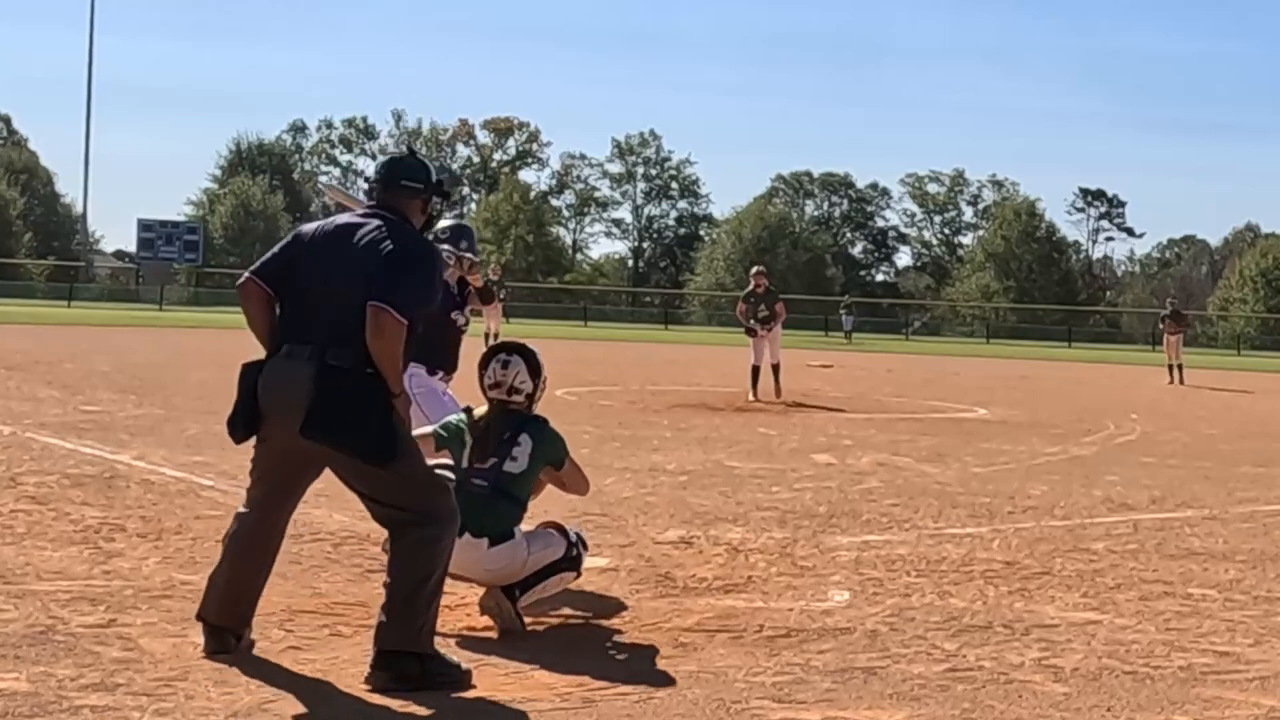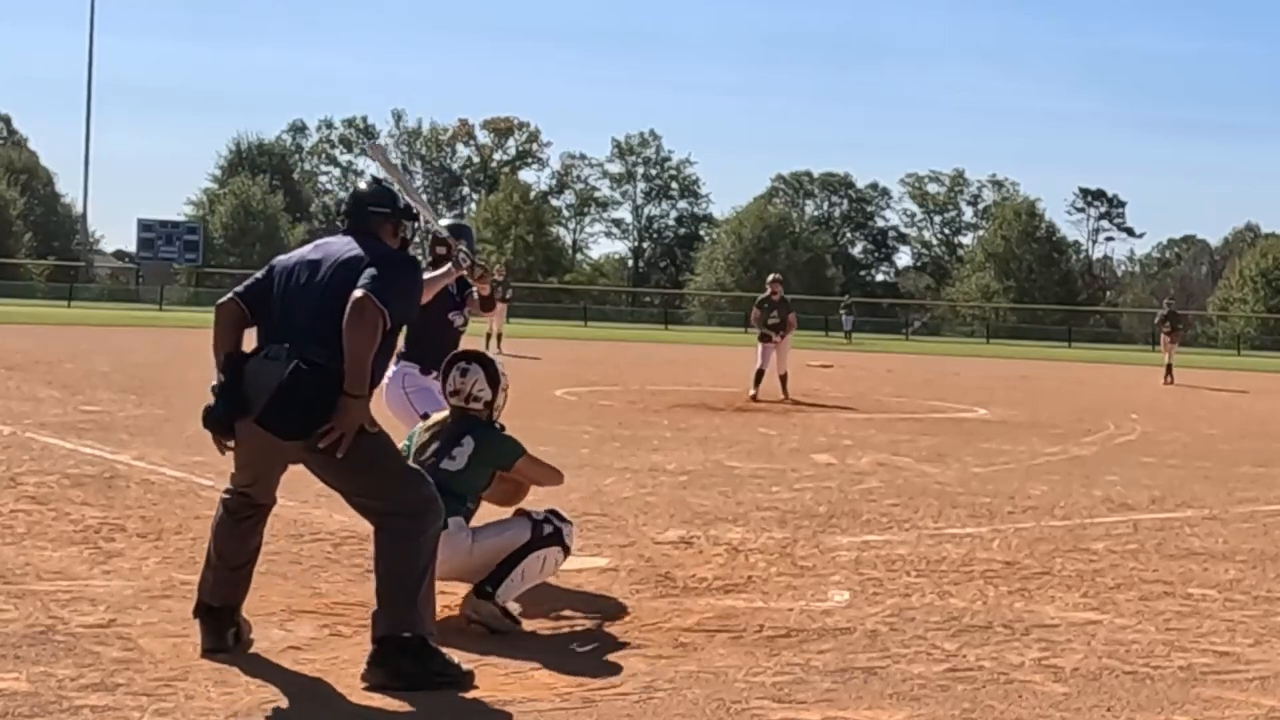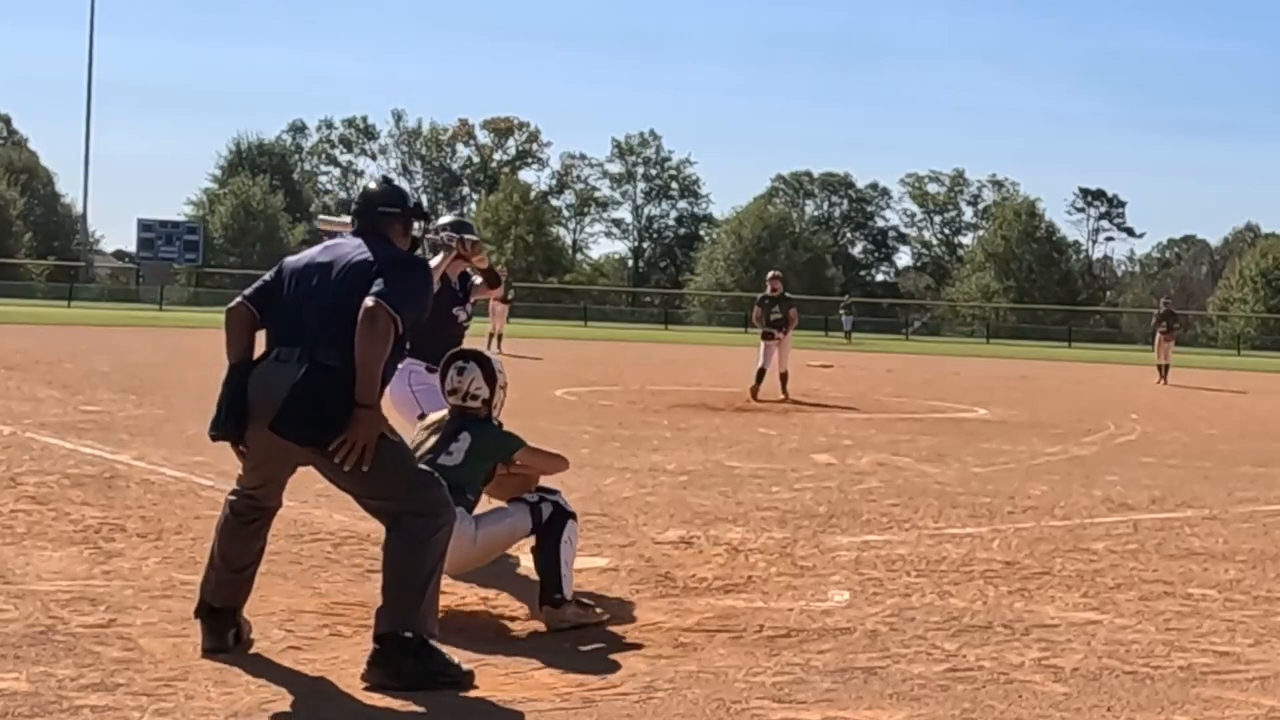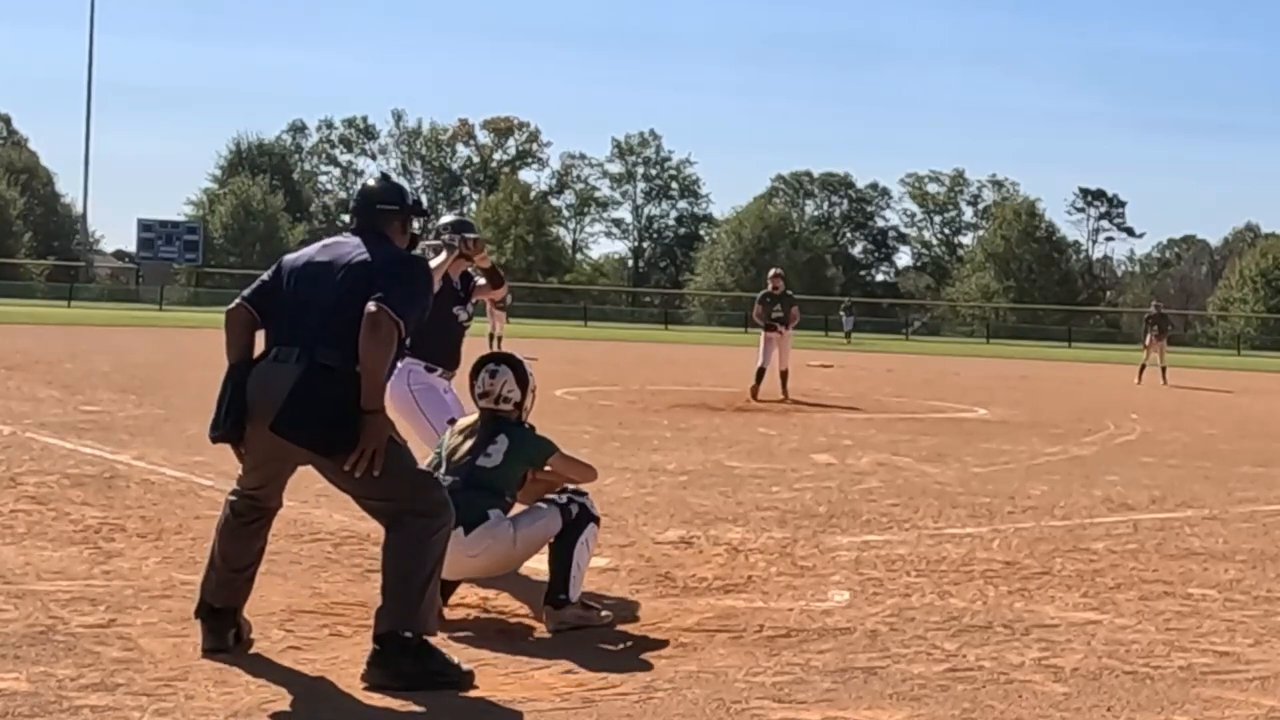
dt=0.5s
person 1, frame 1
left shoulder: (314, 233)
right shoulder: (415, 251)
left elbow: (252, 289)
right elbow: (383, 323)
left wrist: (281, 357)
right wrist: (395, 389)
left hip: (281, 389)
right hip: (348, 398)
left knee: (263, 508)
right knee: (428, 514)
left ankle: (222, 625)
right ankle: (402, 653)
person 1, frame 2
left shoulder: (292, 258)
right shoulder: (395, 263)
left elbow: (228, 310)
right elbow: (363, 310)
left wrist: (229, 390)
right wrist: (355, 397)
left hip: (256, 394)
right hip: (317, 401)
left knee: (246, 499)
right knee: (411, 508)
left ankle: (218, 619)
right ankle: (400, 648)
person 1, frame 3
left shoulder: (301, 259)
right shoulder: (406, 266)
left elbow: (239, 312)
right elbow: (374, 317)
left wrist: (242, 393)
right wrist: (366, 407)
left hip: (266, 396)
right hip: (327, 405)
left knee: (251, 502)
right knee: (425, 509)
left ankle: (219, 618)
right ankle: (399, 648)
person 1, frame 4
left shoulder: (300, 257)
right shoulder: (404, 265)
left elbow: (238, 313)
right elbow: (378, 322)
left wrist: (245, 393)
right wrist: (373, 411)
left hip: (265, 398)
right hip: (327, 404)
left knee: (251, 501)
right knee: (424, 509)
left ankle: (219, 617)
right ankle: (399, 648)
person 2, frame 1
left shoulder: (462, 424)
right shoulder: (542, 434)
right elbow: (581, 487)
right hip: (496, 557)
right knee: (572, 548)
right ankle: (509, 594)
person 2, frame 2
left shoulder: (426, 428)
right shoulder: (490, 439)
right elbow: (555, 477)
right wrist: (512, 470)
right hip: (446, 549)
right knee: (554, 531)
right ankle: (488, 598)
person 2, frame 3
left shoulder: (427, 427)
right shoulder: (488, 435)
right elbow: (559, 463)
right wrist: (510, 468)
right hip: (451, 544)
right knee: (552, 506)
right ankle: (559, 604)
person 2, frame 4
left shoulder: (456, 431)
right shoulder: (522, 438)
right elbow: (588, 474)
right wrist: (538, 475)
right hip: (482, 549)
right knee: (578, 507)
right ankle: (563, 605)
person 3, frame 1
left shoulder: (460, 286)
left elbow: (487, 300)
left wrist: (474, 276)
right wrist: (443, 268)
left hip: (433, 384)
right hip: (415, 380)
person 3, frame 2
left shoulder: (461, 287)
right shoulder: (431, 282)
left elbow: (486, 307)
left wrist: (483, 284)
right wrist: (453, 269)
left hip: (435, 385)
right hip: (410, 382)
person 3, frame 3
left shoulder: (464, 282)
left elbow: (494, 287)
left wrist: (478, 257)
right wrist: (447, 253)
left hip: (440, 382)
right hip: (415, 380)
person 3, frame 4
left shoulder: (467, 282)
left elbow: (497, 289)
left wrist: (480, 256)
right wrist: (449, 252)
left hip: (441, 382)
right hip: (414, 379)
